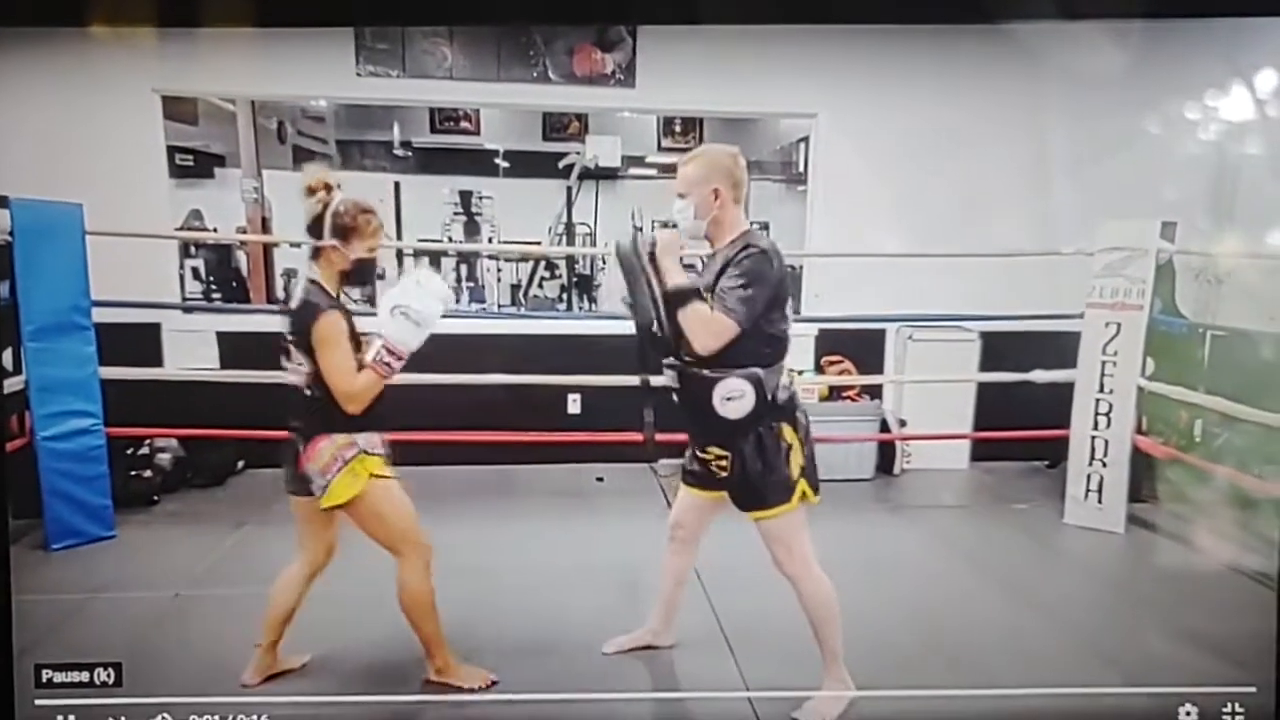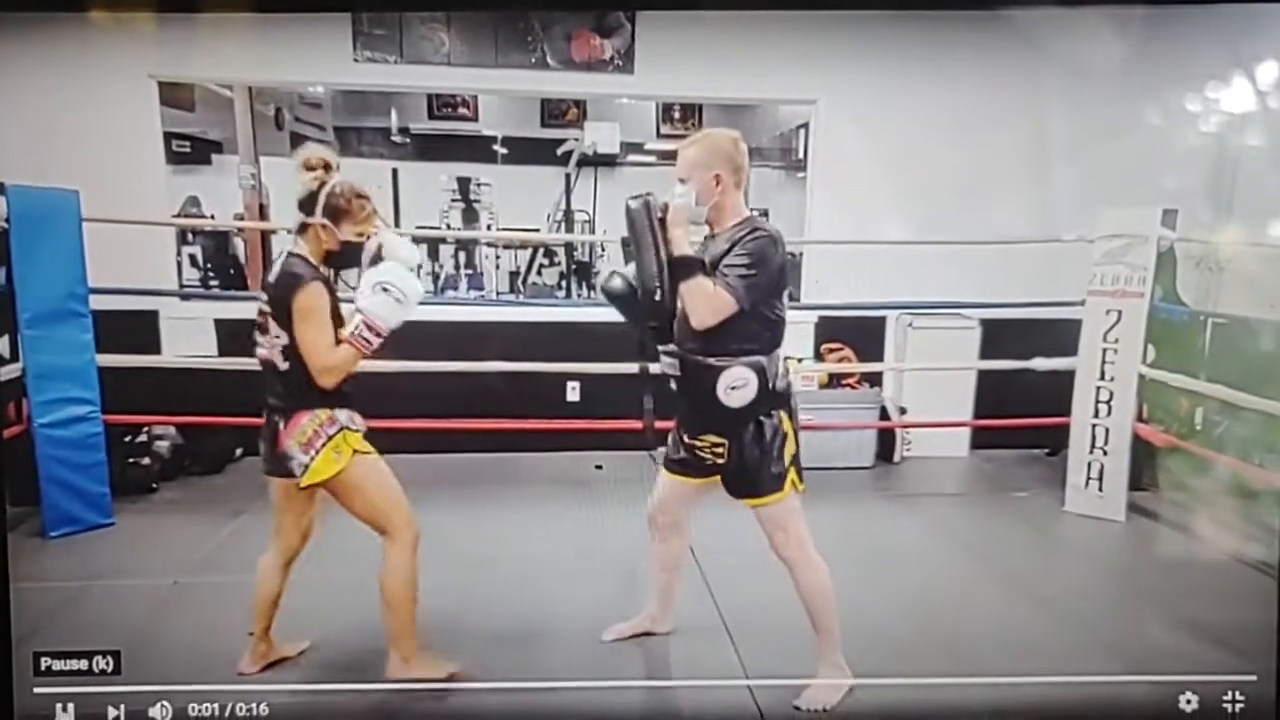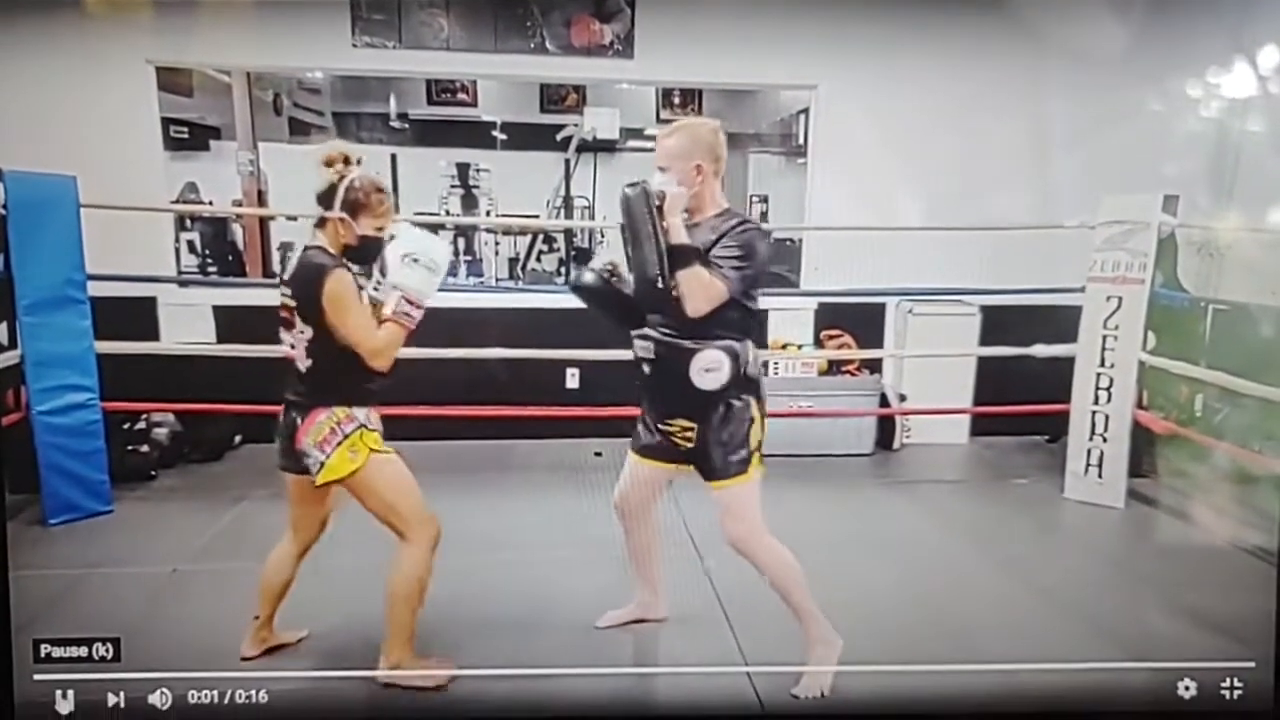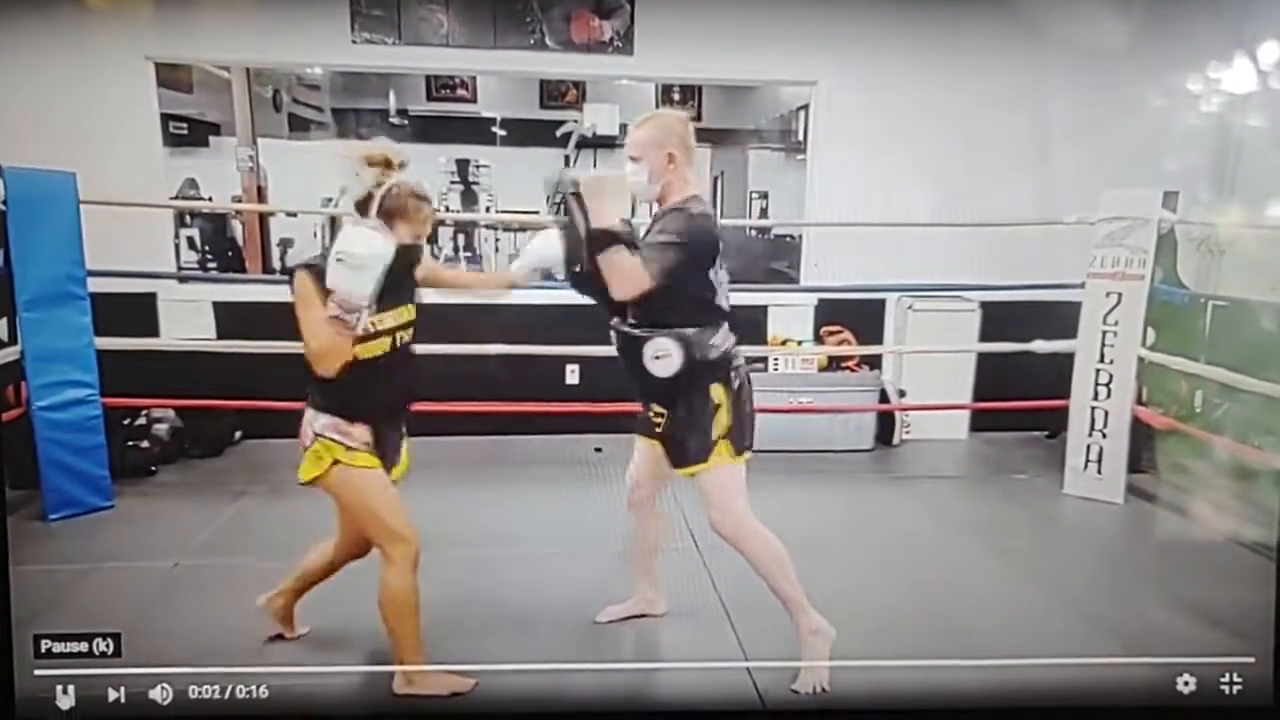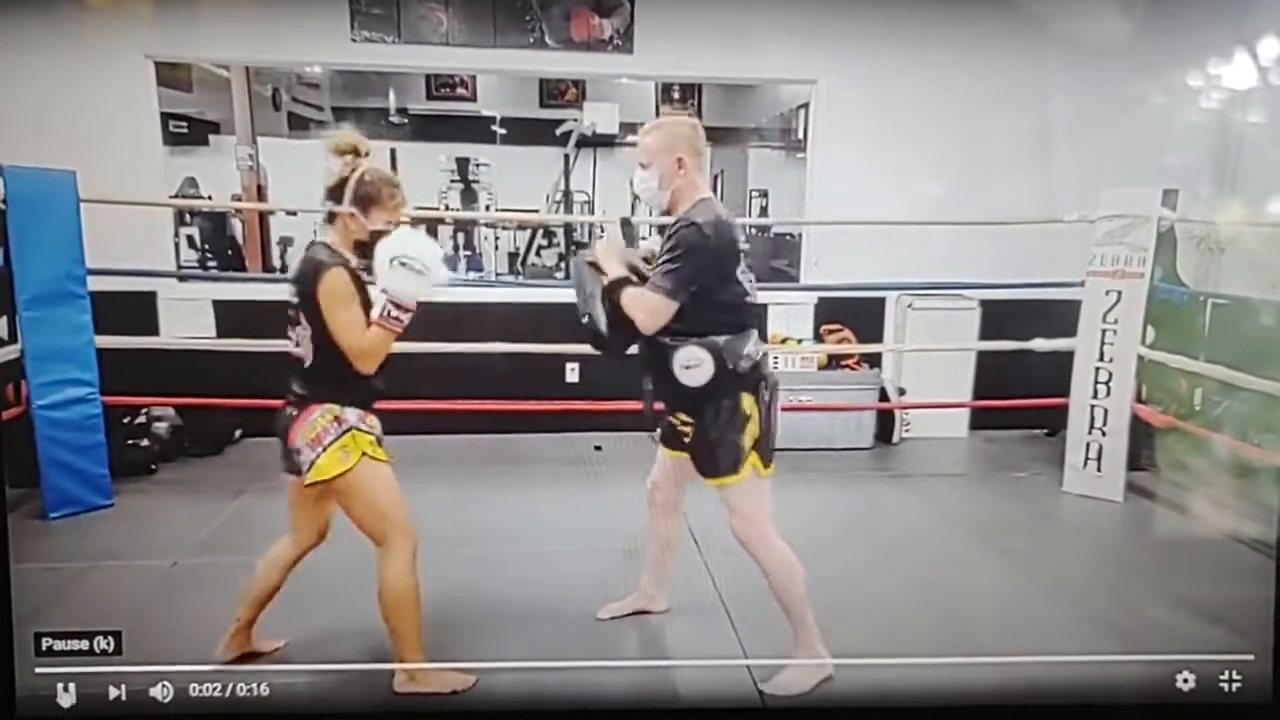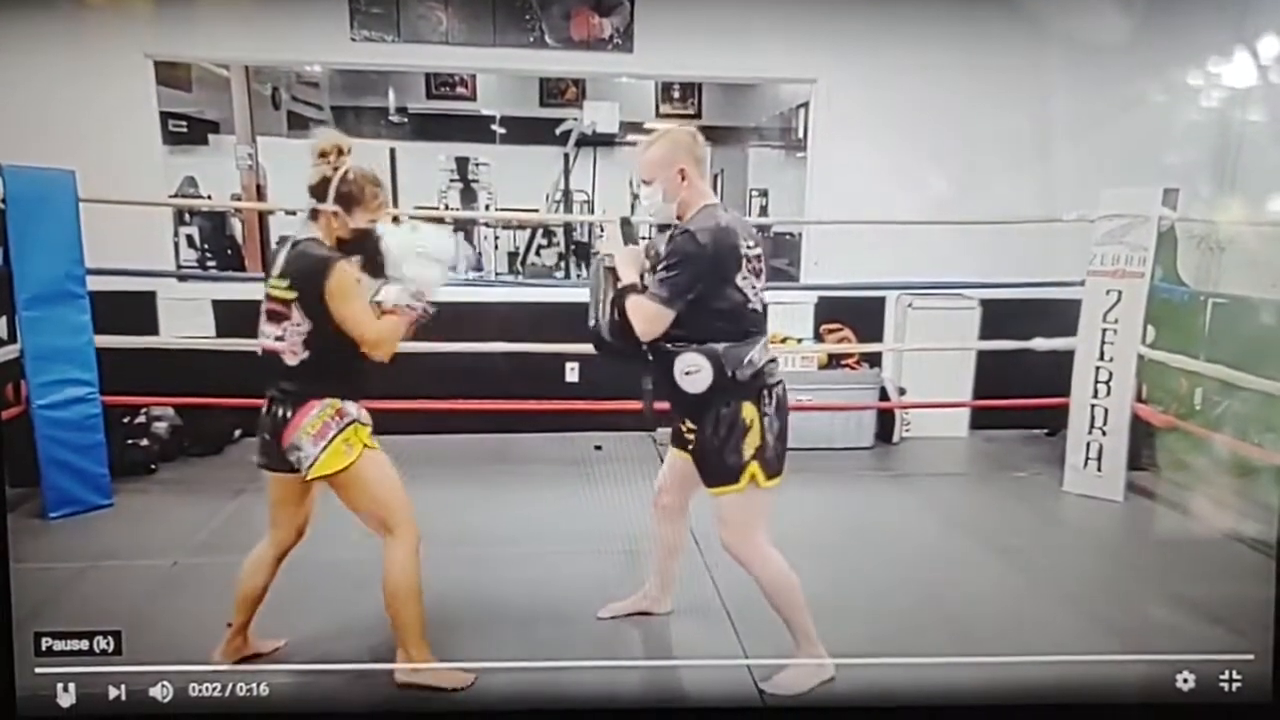
dt=0.3s
person 1, frame 1
left shoulder: (756, 258)
right shoulder: (722, 257)
left elbow: (708, 339)
left wrist: (673, 275)
right wrist: (664, 286)
left hip: (762, 431)
left knee: (793, 557)
right knee: (682, 528)
right ankle: (659, 627)
person 1, frame 2
left shoulder: (759, 243)
right shoulder: (714, 240)
left elbow: (705, 313)
right elbow: (689, 313)
left wrist: (678, 243)
left hip: (754, 418)
right hip: (702, 411)
left knee: (790, 542)
right knee: (663, 513)
left ankle: (833, 666)
right ankle: (658, 614)
person 1, frame 3
left shoulder: (740, 234)
right shoulder: (678, 228)
left elbow: (699, 301)
right elbow: (659, 299)
left wrist: (673, 229)
right wrist: (620, 279)
left hip: (724, 403)
right hip: (668, 398)
left knee: (745, 531)
right knee: (631, 500)
left ankle: (822, 639)
right ankle: (650, 599)
person 1, frame 4
left shoulder: (691, 222)
right shoulder: (669, 217)
left elbow: (628, 286)
right elbow: (633, 287)
left wrist: (600, 216)
right wrist: (594, 253)
left hip: (705, 387)
right hip: (665, 387)
left knee: (730, 518)
right knee: (640, 490)
left ankle: (811, 627)
right ankle: (648, 594)
person 1, frame 5
left shoulder: (696, 231)
right shoulder: (708, 221)
left elbow: (649, 317)
left wrist: (613, 269)
right wrist: (631, 275)
left hip: (731, 397)
right hip: (698, 394)
left knee: (752, 527)
right knee: (662, 491)
left ankle: (813, 651)
right ankle: (653, 592)
person 1, frame 6
left shoulder: (695, 240)
right shoulder: (732, 228)
left elbow: (648, 326)
left wrist: (628, 274)
right wrist: (650, 277)
left hip: (737, 406)
right hip: (716, 399)
left knee: (743, 540)
right knee: (669, 494)
left ankle: (813, 654)
right ankle: (657, 594)
person 2, frame 1
left shoulder: (312, 296)
right shoulder: (325, 312)
left elbow: (345, 366)
right elbow: (352, 396)
left wrist: (395, 325)
right wrist: (398, 342)
left hip: (313, 448)
right hip: (340, 451)
left knee: (312, 557)
right knee: (416, 551)
left ankle: (264, 659)
right ankle: (441, 664)
person 2, frame 2
left shoulder: (287, 270)
right shoulder: (309, 285)
left elbow: (321, 346)
right elbow: (326, 370)
left wrist: (379, 269)
right wrist: (377, 319)
left hip: (285, 425)
right hip: (319, 427)
left knee: (288, 540)
right knee: (402, 531)
left ankle: (259, 648)
right ankle: (404, 658)
person 2, frame 3
left shoulder: (307, 264)
right shoulder: (332, 277)
right elbow: (379, 353)
left wrist: (388, 291)
right wrist: (414, 294)
left hip: (304, 420)
right hip: (339, 425)
left knee: (303, 530)
right knee: (421, 529)
left ankle: (261, 632)
right ankle: (397, 658)
person 2, frame 4
left shoulder: (401, 264)
right shoulder: (313, 275)
left elbow: (476, 280)
right elbow: (326, 363)
right wrist: (348, 297)
left hip: (382, 427)
right hip: (338, 433)
left knee: (357, 539)
right knee: (403, 546)
left ankle: (282, 602)
right ankle: (412, 672)
person 2, frame 5
left shoulder: (321, 259)
right shoulder: (331, 273)
right elbow: (364, 357)
left wrist: (388, 292)
right wrist: (399, 296)
left hip: (307, 418)
right hip: (333, 424)
left knee: (303, 536)
right knee: (399, 540)
left ankle: (238, 637)
right ankle: (412, 669)
person 2, frame 6
left shoulder: (291, 255)
right shoulder: (331, 268)
right elbow: (378, 345)
left wrist: (383, 287)
right wrist: (413, 292)
left hip: (283, 414)
right hip: (326, 418)
left knee: (281, 535)
right knee: (402, 530)
left ankle: (234, 642)
right ankle: (415, 660)
